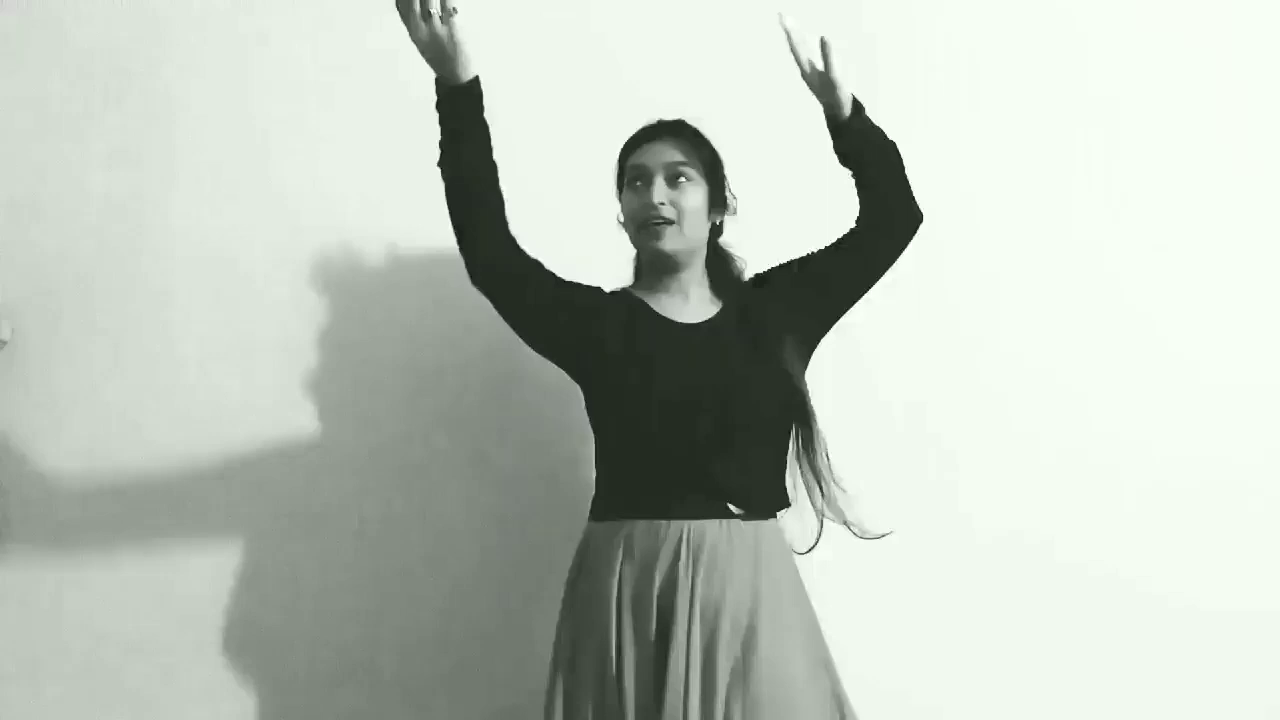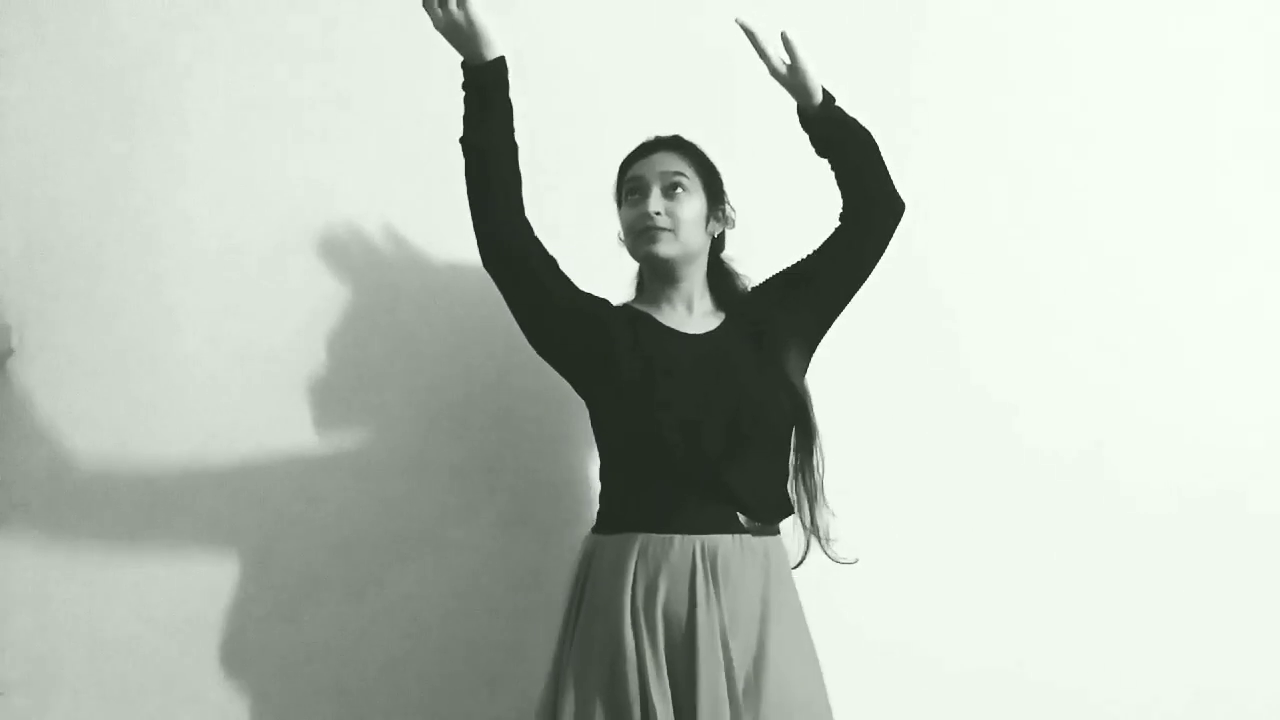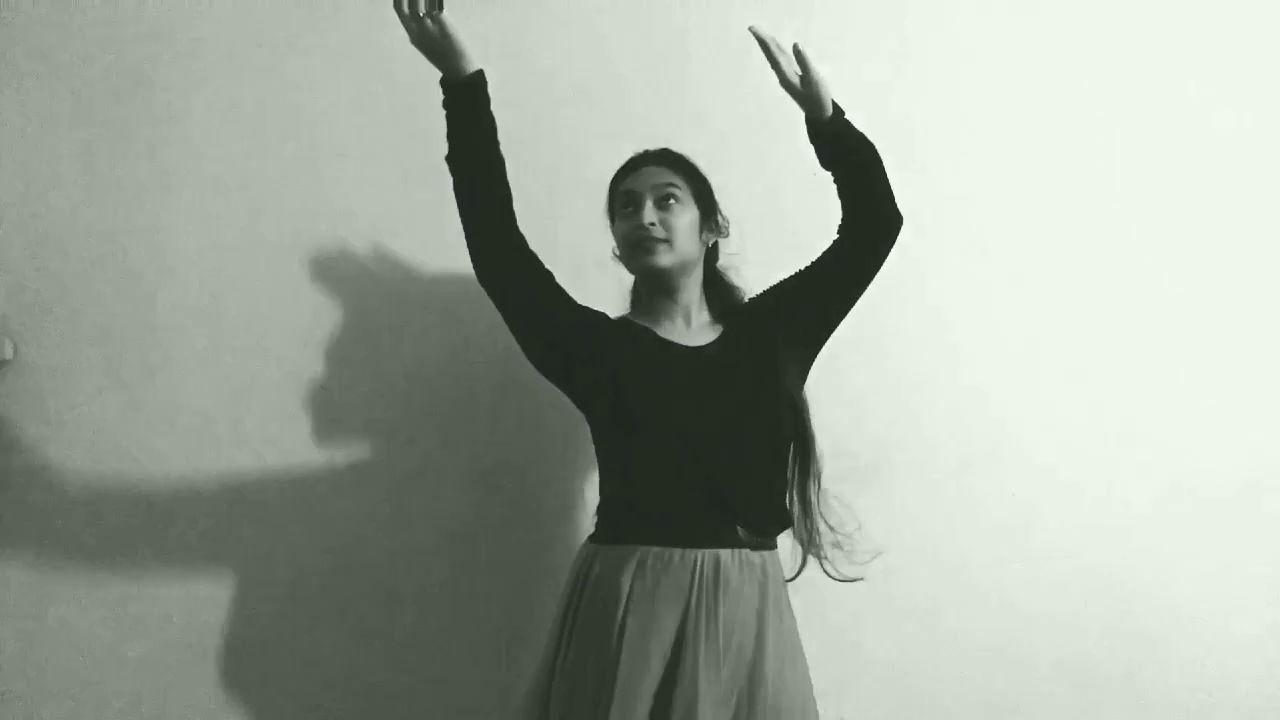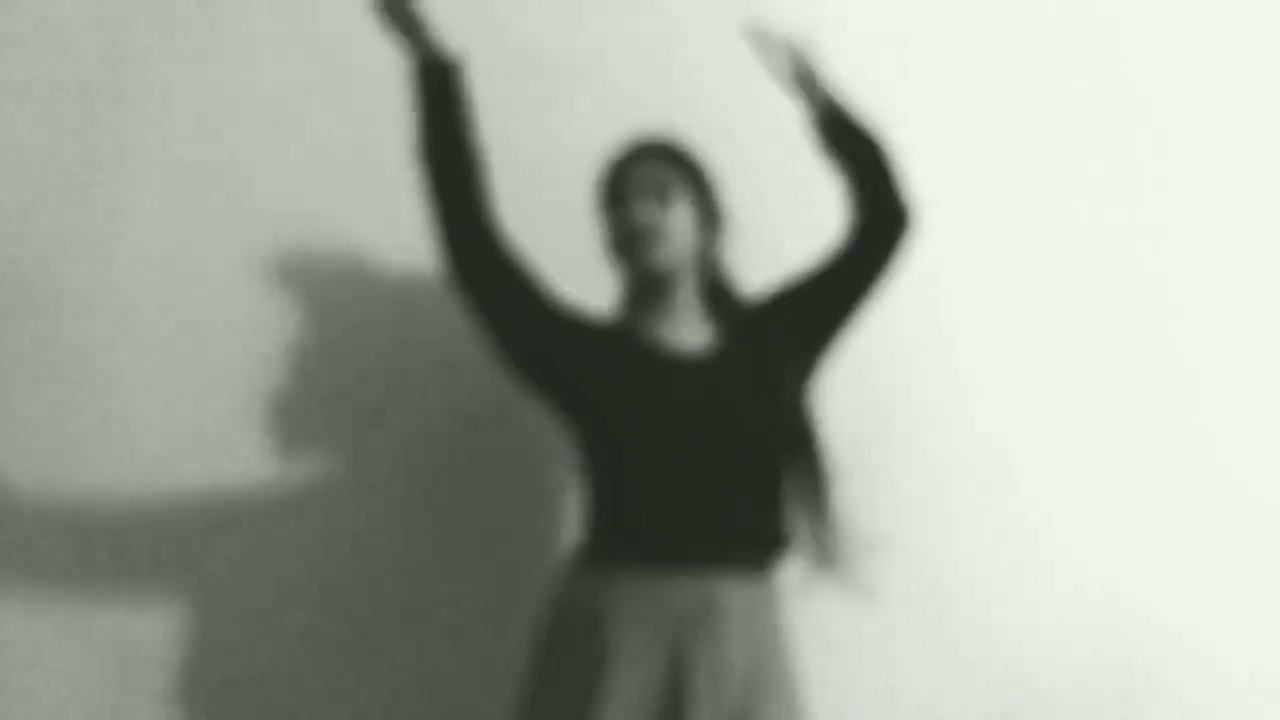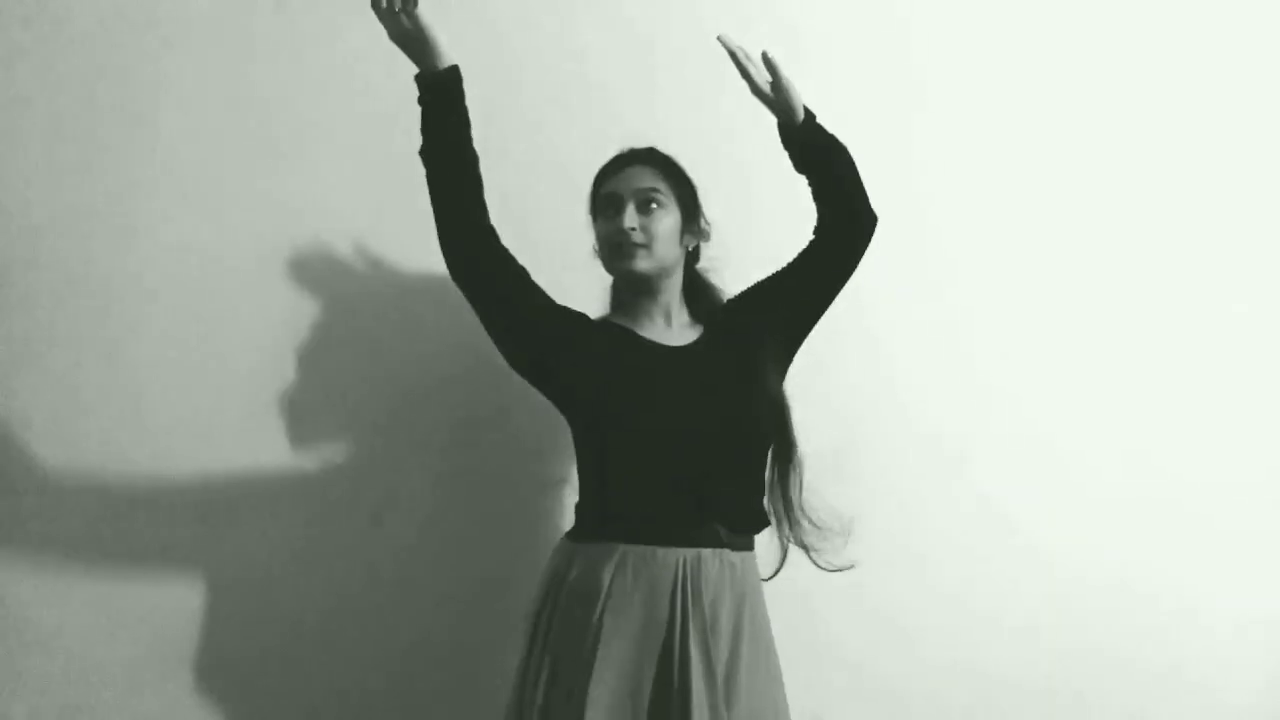
dt=0.7s
person 1, frame 1
left shoulder: (774, 307)
right shoulder: (597, 320)
left elbow: (892, 219)
right elbow: (491, 255)
left wrist: (841, 111)
right wrist: (458, 87)
left hip: (748, 584)
right hip: (631, 583)
person 1, frame 2
left shoulder: (774, 321)
right shoulder: (600, 333)
left elbow: (876, 209)
right elbow: (503, 235)
left wrist: (814, 103)
right wrist: (484, 69)
left hip: (749, 597)
right hip: (634, 595)
person 1, frame 3
left shoulder: (771, 331)
right shoulder: (598, 346)
left elbow: (874, 222)
right elbow: (498, 248)
left wrist: (822, 115)
right wrist: (463, 83)
left hip: (745, 606)
right hip: (629, 602)
person 1, frame 4
left shoulder: (771, 337)
right shoulder: (585, 350)
left elbow: (883, 220)
right elbow: (473, 244)
left wrist: (824, 106)
right wrist: (437, 72)
left hip: (736, 628)
right hip: (615, 626)
person 1, frame 5
left shoulder: (750, 332)
right shoulder: (575, 345)
left elbow: (850, 223)
right elbow: (469, 241)
left wrist: (795, 119)
right wrist: (438, 77)
left hip: (718, 605)
right hip: (601, 598)
